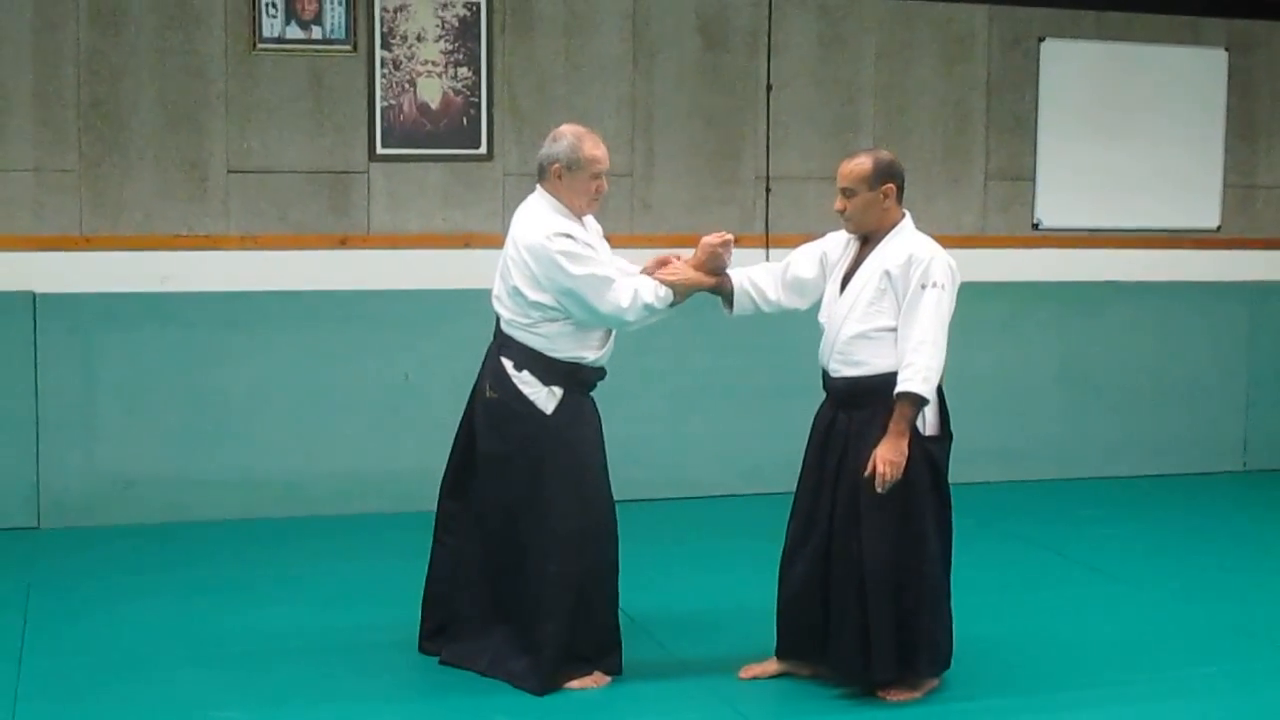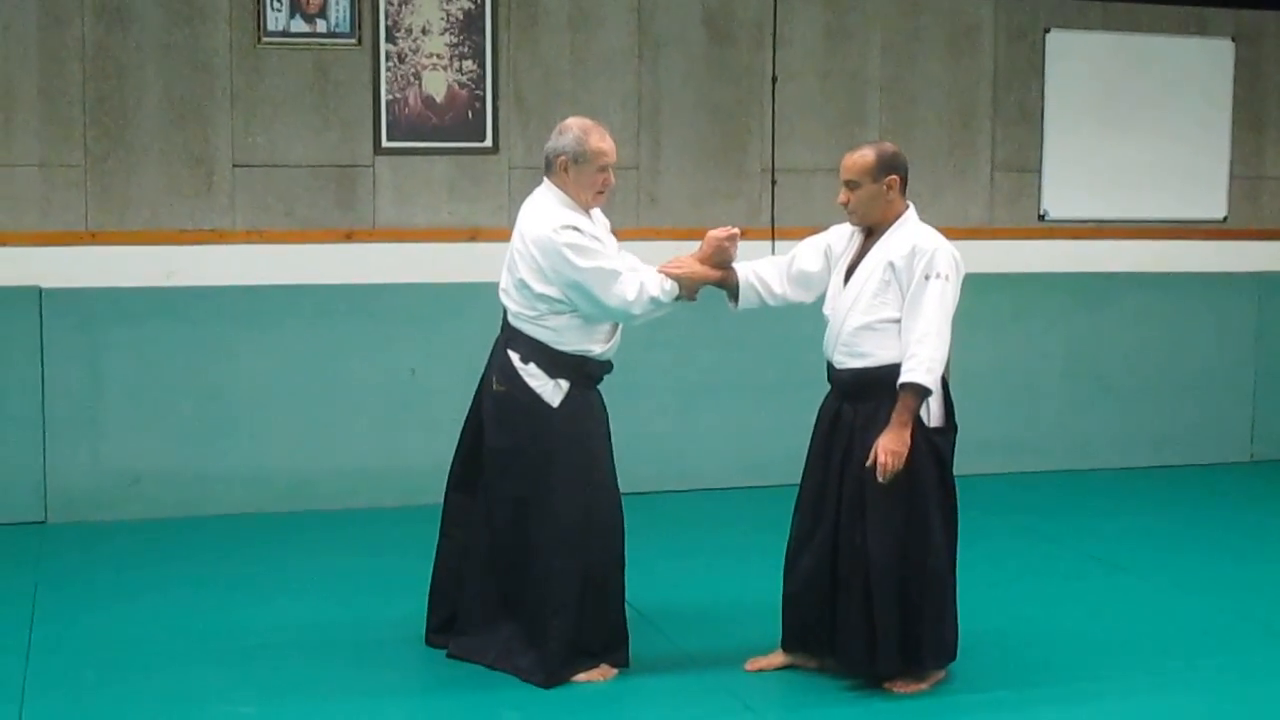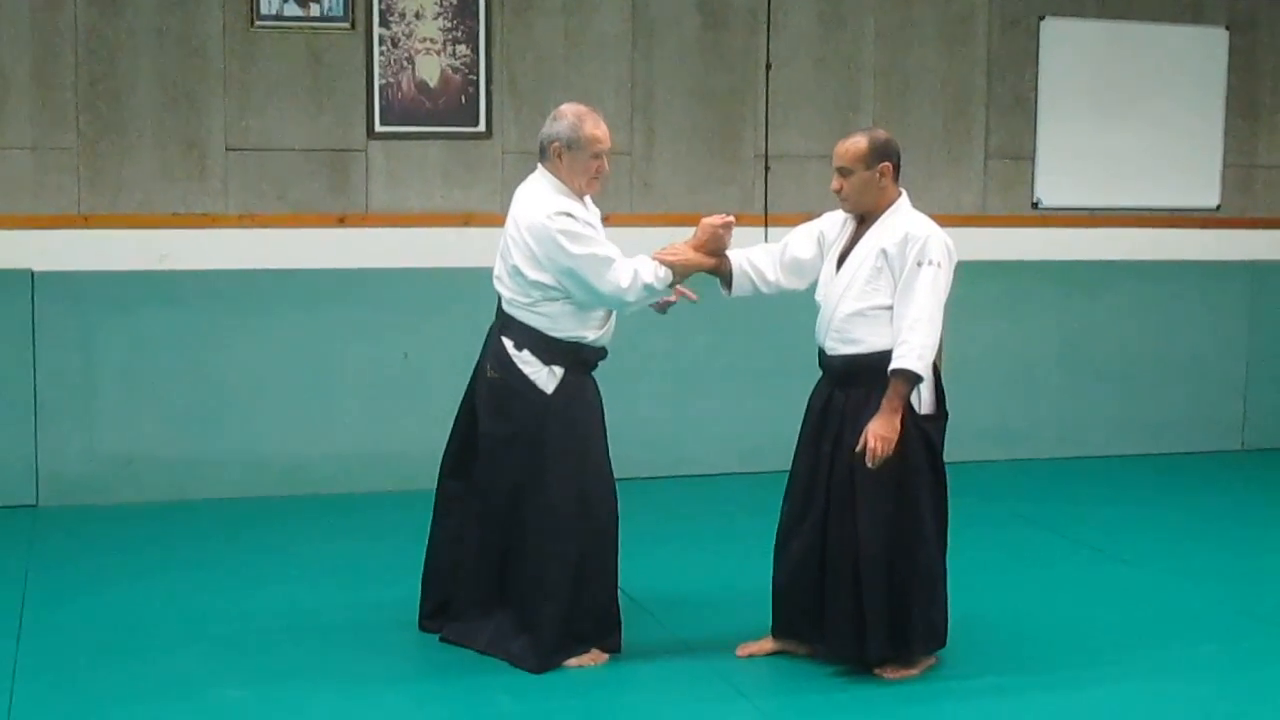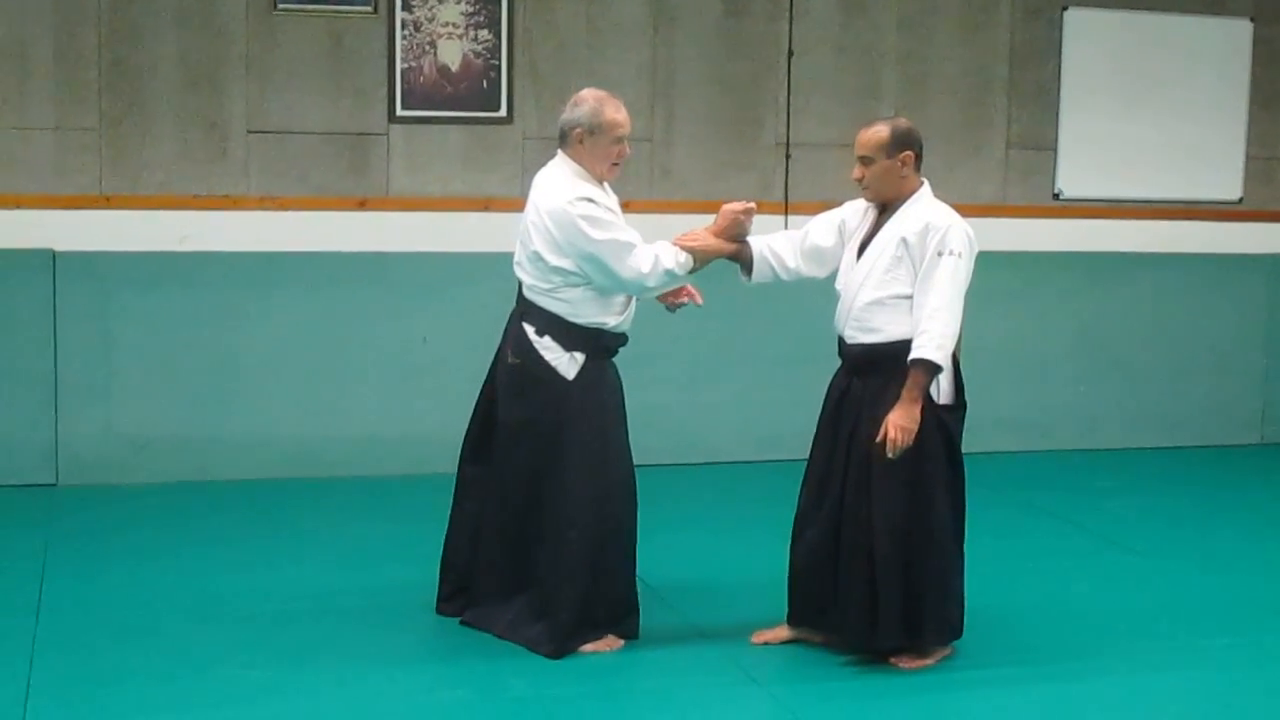
dt=0.2s
person 1, frame 1
left shoulder: (563, 215)
right shoulder: (548, 237)
left elbow: (605, 274)
right elbow: (618, 304)
left wrist: (644, 271)
right wrist: (693, 272)
left hip: (517, 385)
right hip: (540, 394)
left knee: (489, 508)
right knee: (570, 525)
left ankle: (460, 629)
right ankle: (561, 658)
person 1, frame 2
left shoulder: (571, 208)
right shoulder: (555, 229)
left elbow: (613, 271)
right elbow: (623, 297)
left wrist: (666, 275)
right wrist: (699, 266)
left hip: (523, 378)
right hip: (546, 388)
left knee: (495, 503)
right knee: (575, 518)
left ankle: (470, 622)
right ankle: (568, 651)
person 1, frame 3
left shoulder: (560, 195)
right shoulder: (550, 216)
left elbow: (602, 269)
right elbow: (616, 284)
left wrist: (657, 283)
right wrist: (694, 254)
left hip: (519, 365)
right hip: (541, 375)
left knee: (488, 489)
right knee: (569, 503)
left ankle: (462, 607)
right ankle: (560, 636)
person 1, frame 4
left shoulder: (572, 181)
right shoulder: (570, 202)
left elbow: (616, 260)
right elbow: (636, 269)
left wrist: (661, 283)
right wrist: (714, 238)
left hip: (539, 350)
right hip: (562, 360)
left knee: (510, 473)
right knee: (587, 490)
left ankle: (480, 591)
right ankle: (574, 622)
person 2, frame 1
left shoulder: (922, 260)
right shoulder: (837, 248)
left elbow: (922, 354)
right elbow: (776, 282)
left wrist: (897, 435)
right wrist: (707, 280)
left hip: (895, 416)
right hip: (840, 412)
left knee: (898, 548)
right knee: (817, 536)
left ankle: (915, 667)
right ankle: (803, 651)
person 2, frame 2
left shoulder: (926, 250)
right shoulder: (842, 240)
left elbow: (926, 344)
right elbow: (781, 276)
left wrist: (900, 426)
right wrist: (713, 274)
left hip: (902, 408)
right hip: (846, 404)
left knee: (903, 540)
right knee: (822, 528)
left ankle: (922, 659)
right ankle: (810, 643)
person 2, frame 3
left shoulder: (919, 238)
right shoulder: (835, 227)
left elbow: (917, 332)
right elbow: (774, 264)
left wrist: (890, 413)
right wrist: (708, 261)
left hip: (892, 394)
right hip: (837, 391)
left knee: (895, 526)
right knee: (812, 514)
left ankle: (912, 646)
right ankle: (800, 630)
person 2, frame 4
left shoulder: (940, 228)
right shoulder: (855, 216)
left elbow: (936, 323)
right elbow: (793, 250)
left wrist: (908, 403)
right wrist: (726, 247)
left hip: (909, 384)
right hip: (854, 380)
left knee: (909, 516)
right knee: (828, 504)
left ankle: (927, 635)
right ankle: (815, 618)
